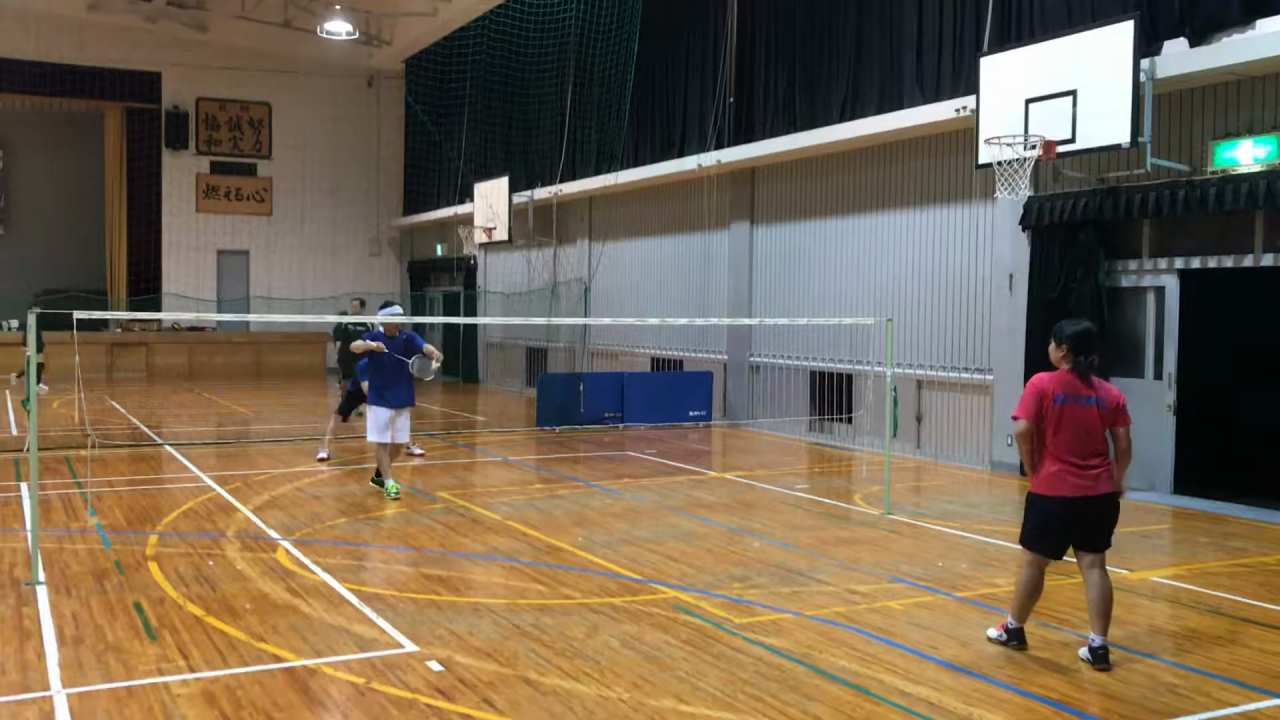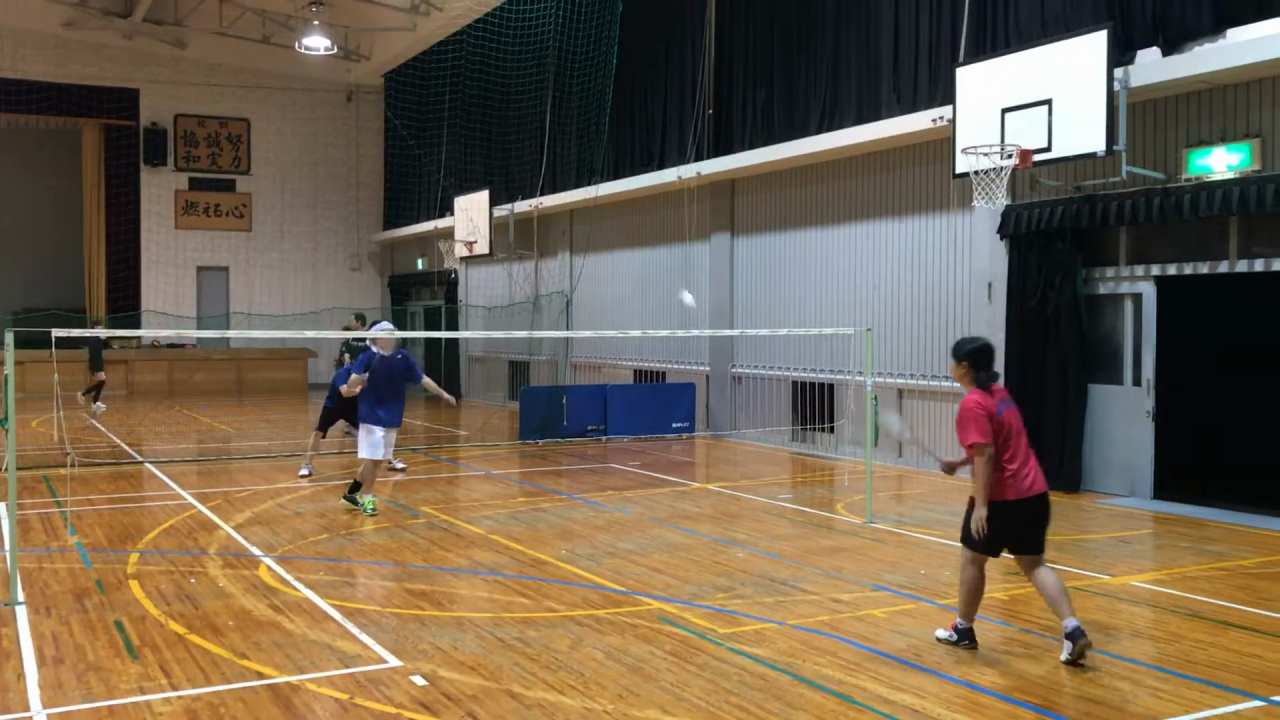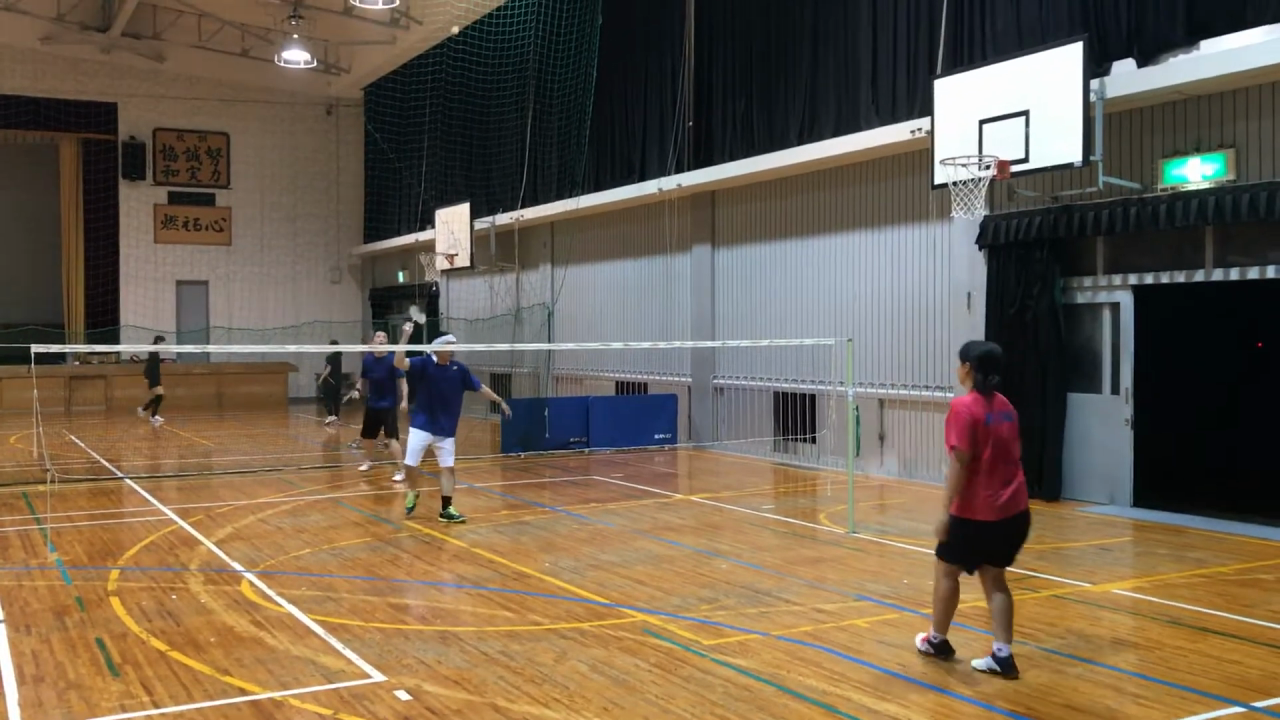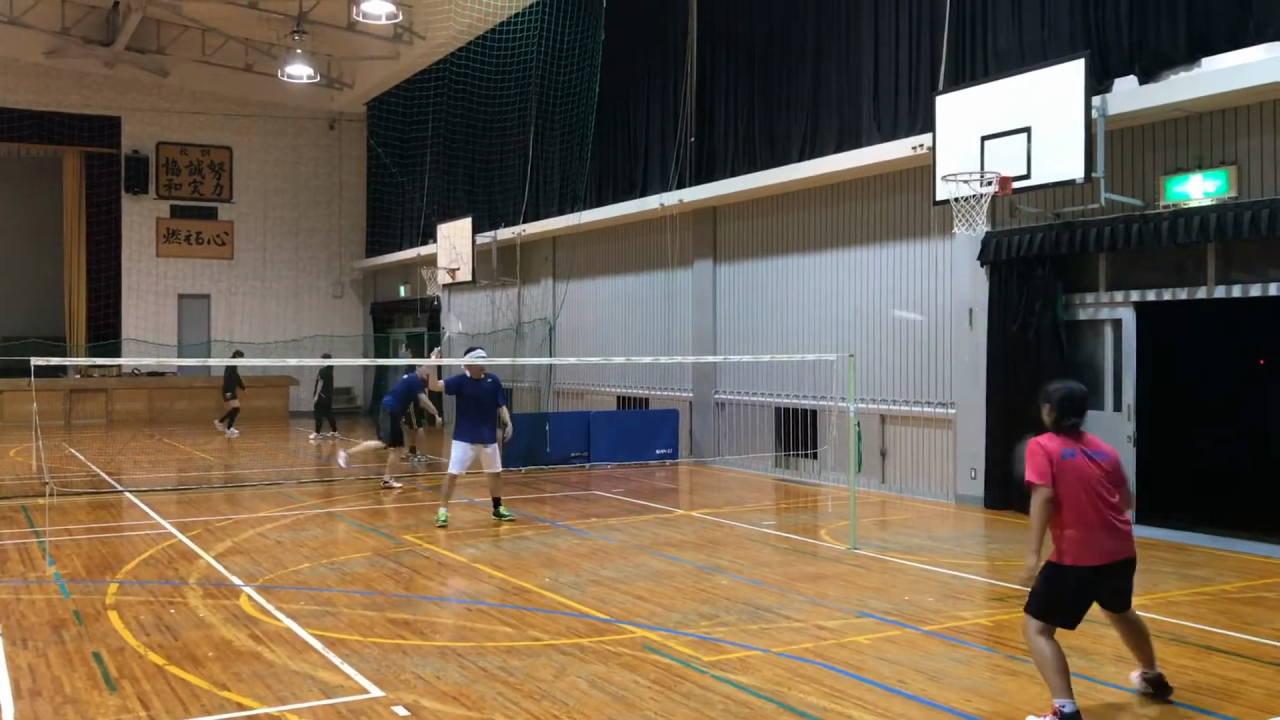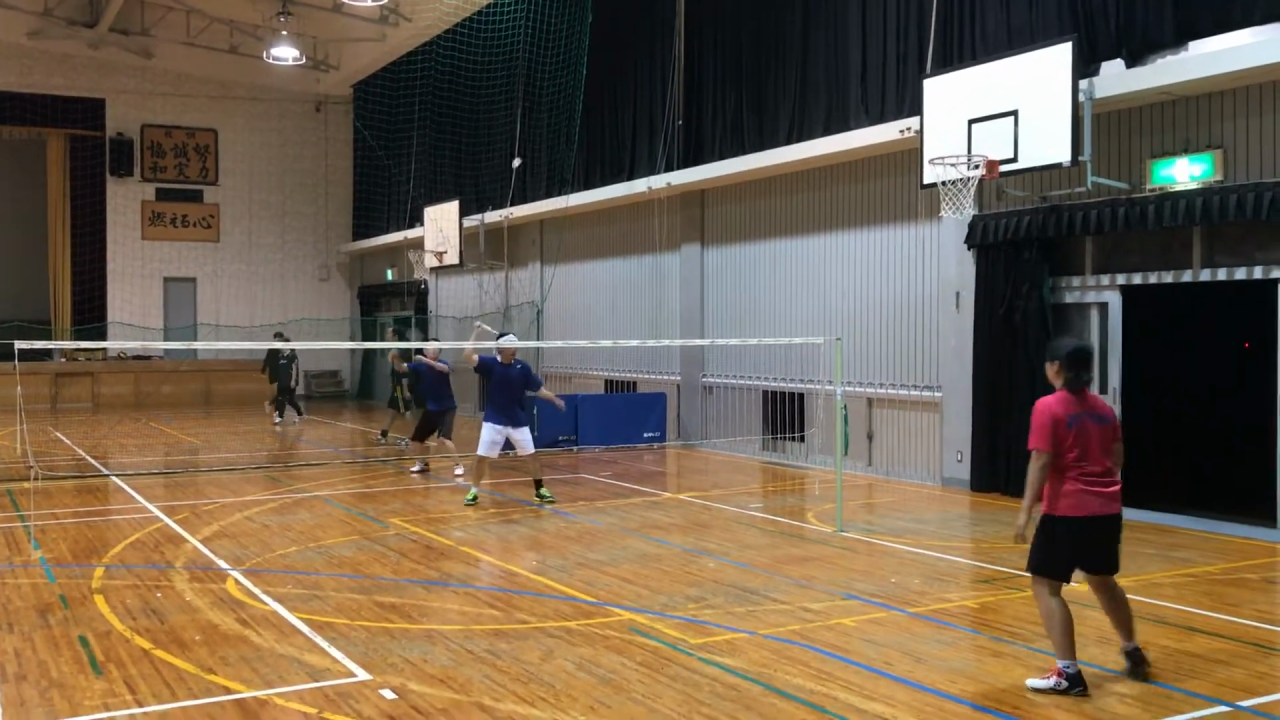
dt=1s
person 1, frame 1
left shoulder: (1042, 384)
right shoulder: (1111, 394)
left elbow: (1023, 432)
right elbow: (1123, 447)
left wrist: (1032, 470)
right wrist: (1117, 482)
left hip: (1052, 491)
right hip: (1098, 493)
left knee: (1033, 562)
right knee: (1094, 566)
left ankle: (1013, 629)
right ankle: (1098, 646)
person 1, frame 2
left shoulder: (973, 404)
right shoulder: (997, 394)
left elbow: (984, 456)
left wrist: (980, 506)
right wrist: (961, 462)
left hip: (1000, 498)
right hip: (1034, 493)
left knee: (972, 560)
right knee: (1034, 565)
left ankle: (963, 630)
right ankle: (1073, 631)
person 1, frame 3
left shoulder: (963, 408)
right shoulder: (1006, 407)
left elbow: (960, 463)
left wrist: (946, 510)
left hip: (976, 512)
right hip: (1015, 510)
left knee: (945, 570)
right knee: (994, 579)
left ankle: (937, 639)
right ankle: (1002, 655)
person 1, frame 4
left shoulder: (1041, 447)
right shoulder: (1104, 449)
left elbow: (1042, 498)
right elbow: (1126, 500)
left wrist: (1033, 552)
left hip: (1075, 557)
right hip: (1121, 552)
left knee: (1036, 629)
right knee: (1120, 613)
right ankle: (1152, 678)
person 1, frame 5
left shoulder: (1048, 407)
right shoulder: (1103, 408)
left elbow: (1041, 462)
right elbow: (1114, 458)
left wrist: (1025, 511)
left hip: (1068, 513)
right hip: (1107, 509)
left knee: (1044, 586)
right knee: (1103, 582)
left ankle: (1068, 673)
right ankle: (1133, 654)
person 2, frame 1
left shoulder: (408, 337)
right shoulder: (374, 337)
left elbow: (425, 347)
right elbow: (354, 346)
left wrist: (434, 352)
right wrist: (370, 345)
left hip: (403, 401)
right hip: (380, 400)
left knee: (398, 443)
right knee: (382, 442)
left ankle: (380, 475)
right ankle: (389, 482)
person 2, frame 2
left shoulder: (403, 357)
right shoulder: (366, 359)
left elbow: (422, 379)
right elbow: (351, 384)
left wrist: (443, 394)
right wrist: (355, 382)
left hip: (393, 420)
right hip: (371, 419)
left knee: (376, 460)
right knee: (372, 458)
left ankle: (352, 493)
right ankle: (366, 498)
person 2, frame 3
left shoulder: (459, 369)
right shoulder: (424, 364)
left elbow: (479, 388)
right elbow: (399, 363)
left wrist: (500, 401)
right wrist: (405, 337)
left hip: (446, 430)
right hip: (421, 426)
left knee: (448, 467)
right knee: (412, 465)
left ankle: (446, 509)
right ankle: (412, 494)
person 2, frame 4
left shoulder: (493, 381)
right shoulder: (460, 381)
left elbow: (501, 406)
right elbow: (434, 386)
left wrist: (508, 425)
left hip: (488, 438)
right hip: (464, 438)
left knee: (495, 473)
right knee: (452, 474)
left ankle: (497, 508)
right ankle: (443, 511)
person 2, frame 5
left shoulder: (523, 367)
right shoulder: (490, 364)
left elbow: (538, 389)
right elbow: (467, 358)
left wrist: (556, 400)
right wrist: (475, 334)
left hip: (519, 421)
right hip: (493, 421)
left knee: (532, 455)
right knee: (483, 457)
left ankle: (540, 491)
right ankle: (474, 490)
